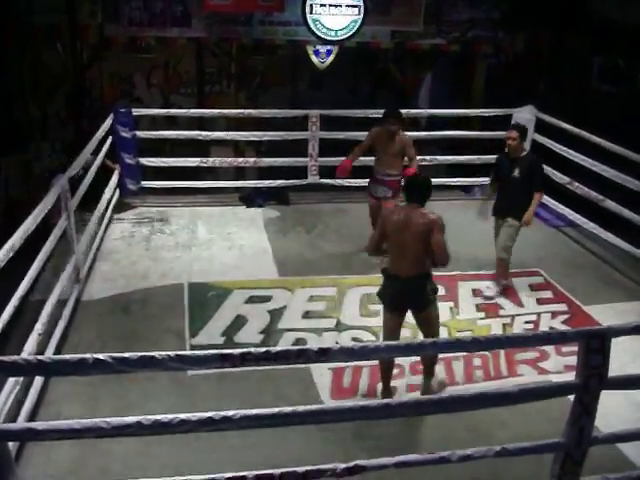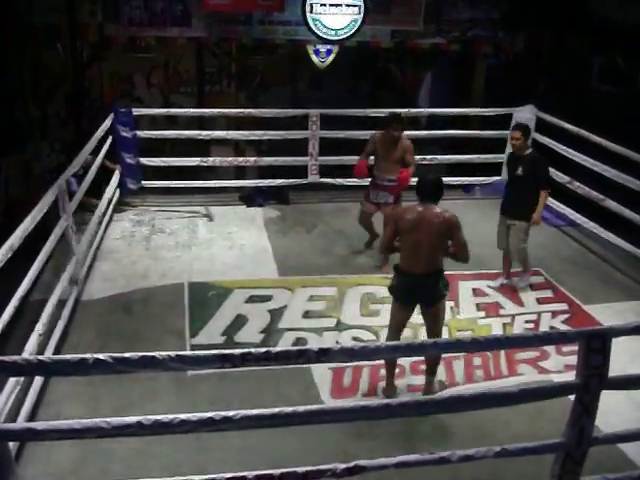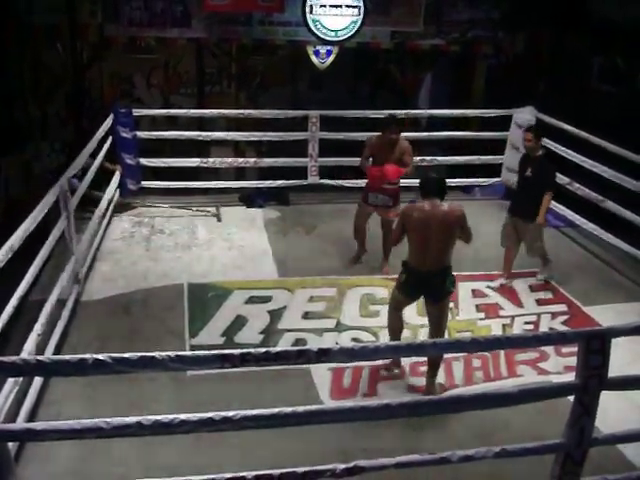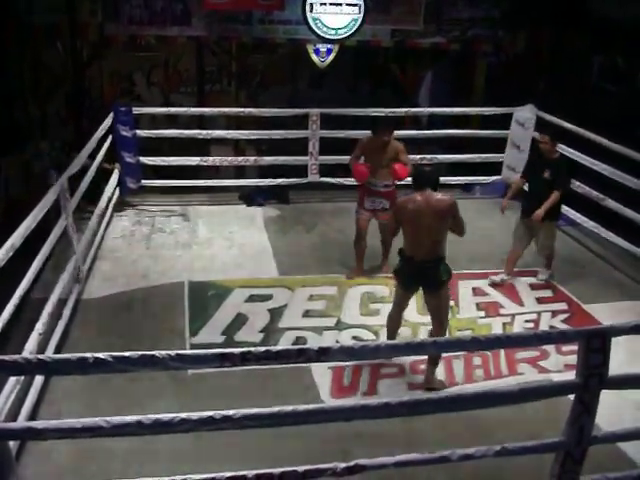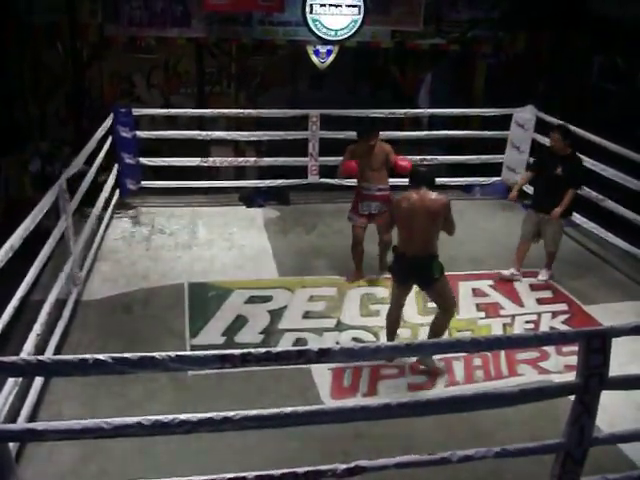
dt=0.2s
person 1, frame 1
left shoulder: (388, 215)
right shoulder: (433, 221)
left elbow: (372, 249)
right elbow: (442, 260)
right wrist: (427, 253)
left hip: (392, 285)
right hip: (420, 287)
left knee: (389, 341)
right knee: (432, 338)
left ankle: (386, 391)
right ankle: (428, 384)
person 1, frame 2
left shoulder: (400, 214)
right shoulder: (449, 219)
left elbow: (384, 248)
right elbow: (464, 257)
left hip: (404, 281)
right hip: (432, 283)
left knee: (394, 332)
right knee: (434, 336)
left ankle: (390, 385)
right ankle: (430, 384)
person 1, frame 3
left shoulder: (409, 211)
right shoulder: (456, 213)
left elbow: (393, 241)
right elbow: (468, 238)
left hip: (412, 276)
right hip: (440, 279)
left knee: (394, 307)
right knee: (437, 333)
left ankle: (394, 358)
right ankle: (431, 384)
person 1, frame 4
left shoulder: (402, 204)
right shoulder: (448, 202)
left elbow: (391, 233)
right elbow: (461, 231)
left hip: (408, 266)
right hip: (434, 269)
left knee: (398, 308)
right knee: (439, 323)
right ankle: (430, 374)
person 1, frame 5
left shoulder: (398, 201)
right shoulder: (441, 202)
right elbow: (451, 231)
left hip: (402, 262)
right hip: (427, 264)
left knee: (395, 307)
right knee: (449, 307)
right ankle: (427, 355)
person 2, frame 1
left shoulder: (532, 162)
right shoulder: (502, 158)
left elbow: (538, 191)
left wrist: (530, 212)
right wrist: (485, 202)
left hip: (516, 214)
right hip: (500, 210)
left knee: (503, 247)
right knee: (501, 247)
left ankle: (497, 283)
right ankle: (503, 278)
person 2, frame 2
left shoulder: (536, 161)
right shoulder: (511, 157)
left elbow: (544, 189)
left wrist: (538, 212)
left hip: (523, 213)
right hip: (506, 209)
left knee: (517, 247)
right knee: (505, 245)
left ankle: (526, 271)
right ankle: (505, 276)
person 2, frame 3
left shoulder: (545, 162)
right shoulder: (525, 158)
left elbow: (549, 192)
left wrist: (542, 214)
left hip: (532, 214)
right hip: (515, 209)
left knee: (535, 245)
right knee: (509, 242)
left ankle: (546, 265)
right ankle: (505, 276)
person 2, frame 4
left shoulder: (561, 165)
right shoulder: (536, 157)
left elbow: (558, 192)
right elbow: (522, 179)
left wrist: (542, 210)
right wrist: (507, 198)
left hip: (547, 213)
right hip: (528, 209)
left knee: (545, 246)
right knee: (518, 242)
left ankle: (547, 269)
right ankle: (505, 274)
person 2, frame 5
left shoulder: (574, 162)
right shoulder: (546, 154)
left elbow: (573, 189)
right elbow: (531, 171)
left wrist: (561, 208)
right wrist: (516, 188)
left hip: (555, 210)
right hip: (537, 205)
left knee: (551, 243)
right knee: (526, 237)
left ankle: (547, 269)
right ankle: (515, 270)
person 3, frame 1
left shoulder: (405, 140)
right shoulder: (375, 133)
left elbow: (413, 158)
right elbow: (361, 148)
left wrist: (413, 169)
right wrist: (348, 161)
left hip: (392, 182)
right hip: (376, 178)
right knee: (374, 214)
person 3, frame 2
left shoulder: (406, 144)
right shoulder: (376, 138)
left elbow: (412, 165)
right elbow: (365, 154)
left wrist: (407, 174)
right wrist: (362, 164)
left hip: (393, 188)
right hip: (376, 184)
right knee: (363, 219)
left ankle: (385, 259)
right ankle: (373, 235)
person 3, frame 3
left shoulder: (404, 146)
right shoulder: (373, 141)
left elbow: (409, 167)
right elbow: (364, 160)
left wrist: (398, 171)
right wrist: (369, 169)
left hip: (391, 190)
right hip: (372, 187)
left knee: (387, 228)
right knee: (359, 223)
left ankle: (385, 261)
right ankle: (361, 249)
person 3, frame 4
left shoulder: (397, 147)
right shoulder: (365, 143)
left elbow: (406, 164)
right elbow: (353, 159)
left wrist: (403, 170)
right wrist: (356, 167)
left hip: (387, 192)
right hip: (368, 190)
left knee: (386, 231)
right knee: (360, 232)
left ankle: (384, 261)
right ankle: (359, 267)
person 3, frame 5
left shoulder: (385, 148)
right shoulder: (352, 150)
left elbow: (399, 164)
right elbow: (340, 173)
left wrist: (402, 165)
right wrist: (346, 170)
left hip: (382, 197)
right hip: (362, 197)
left knee: (385, 239)
right knee: (357, 239)
left ankle: (382, 257)
right ankle: (358, 271)
